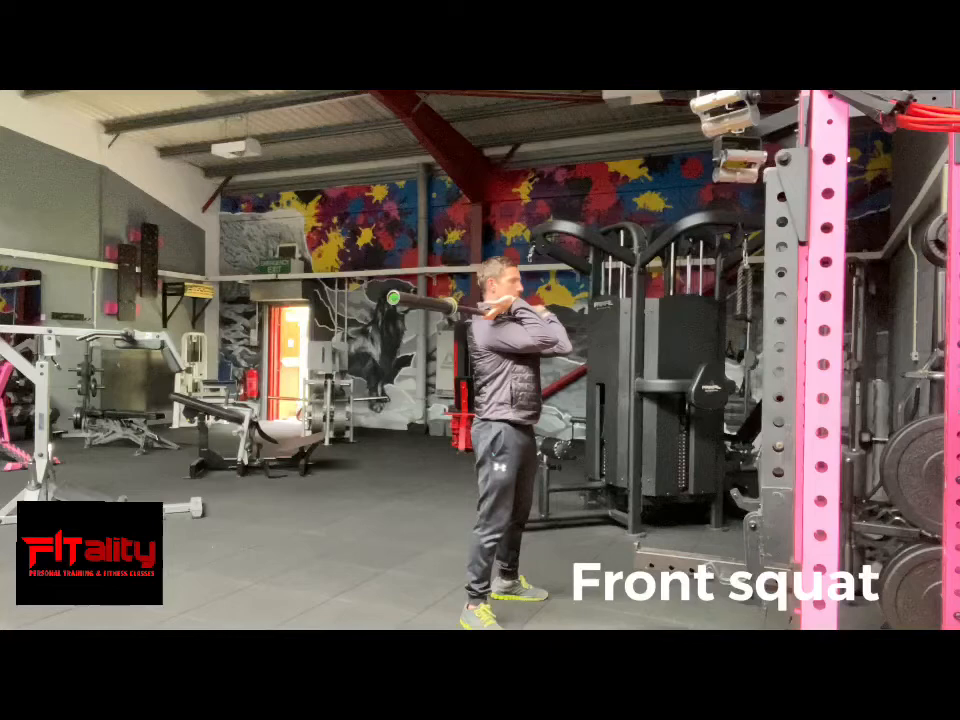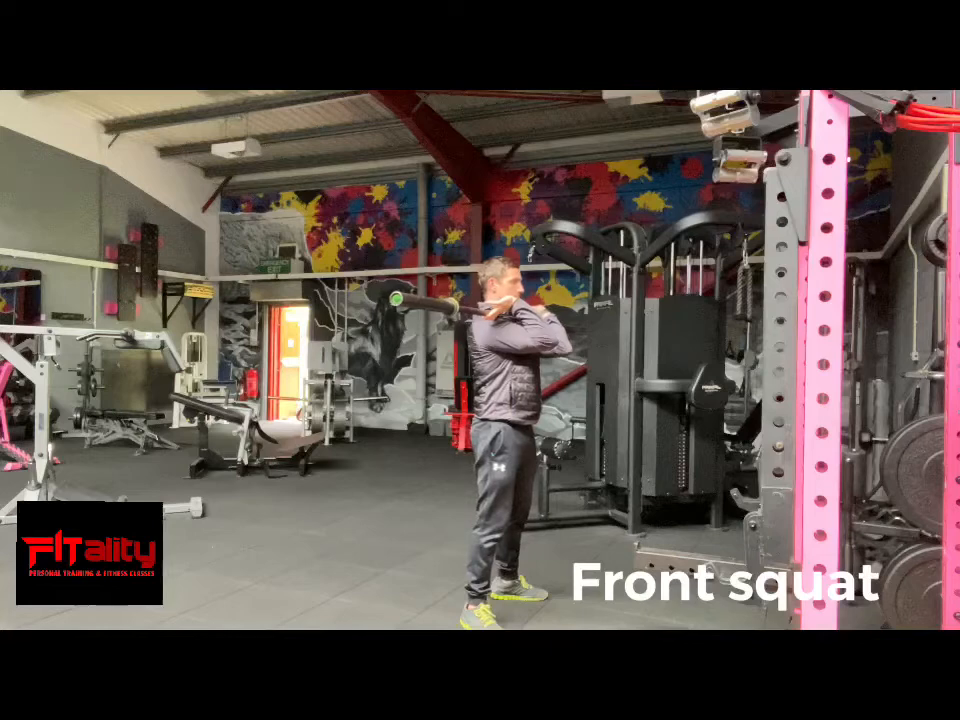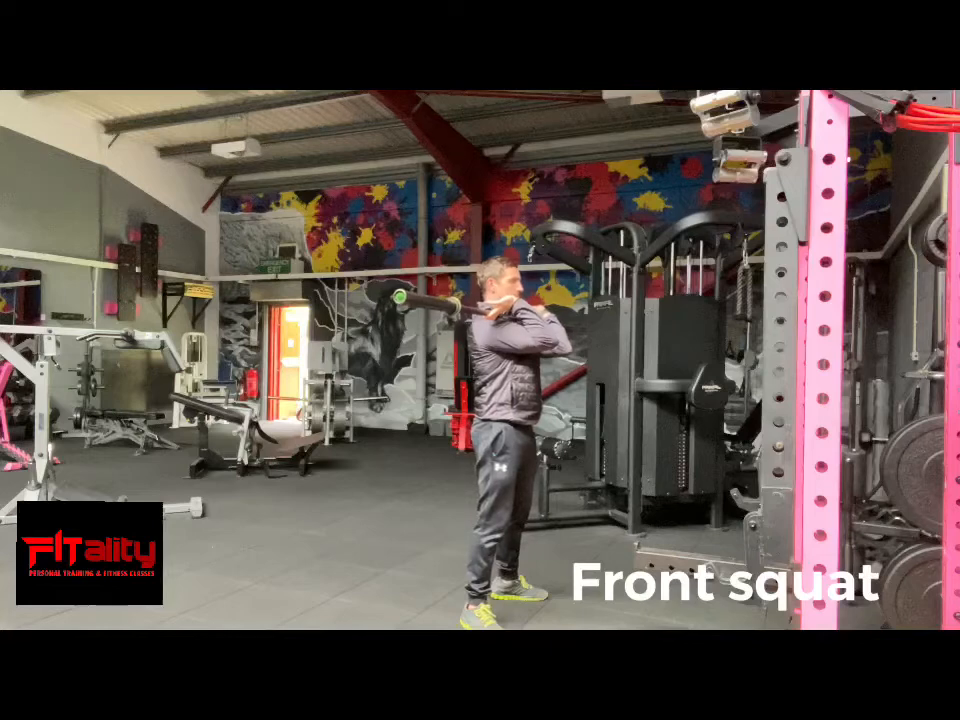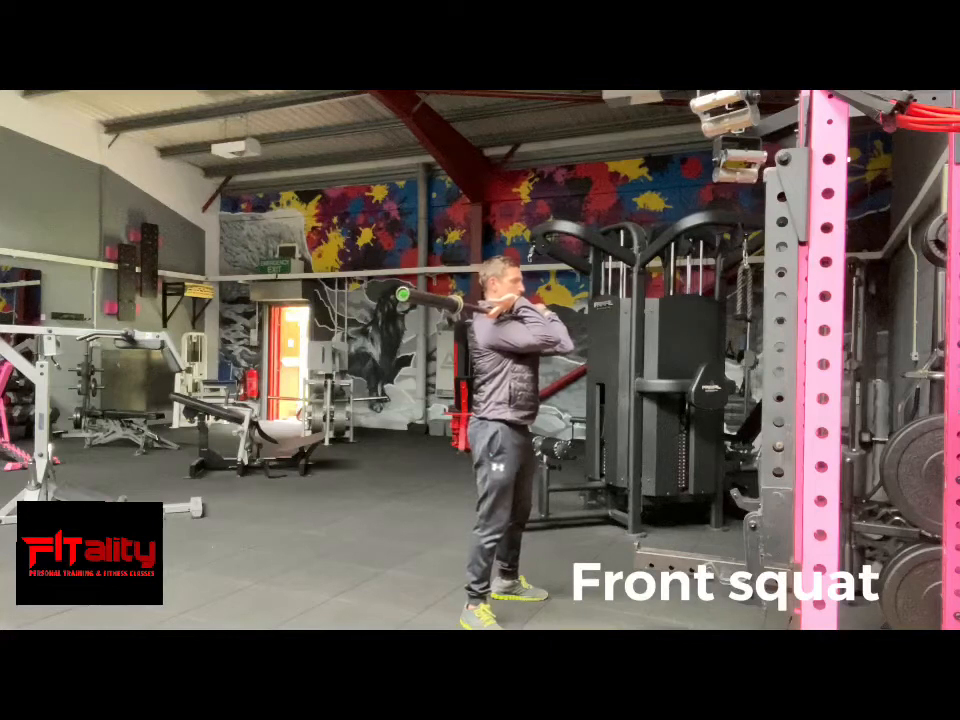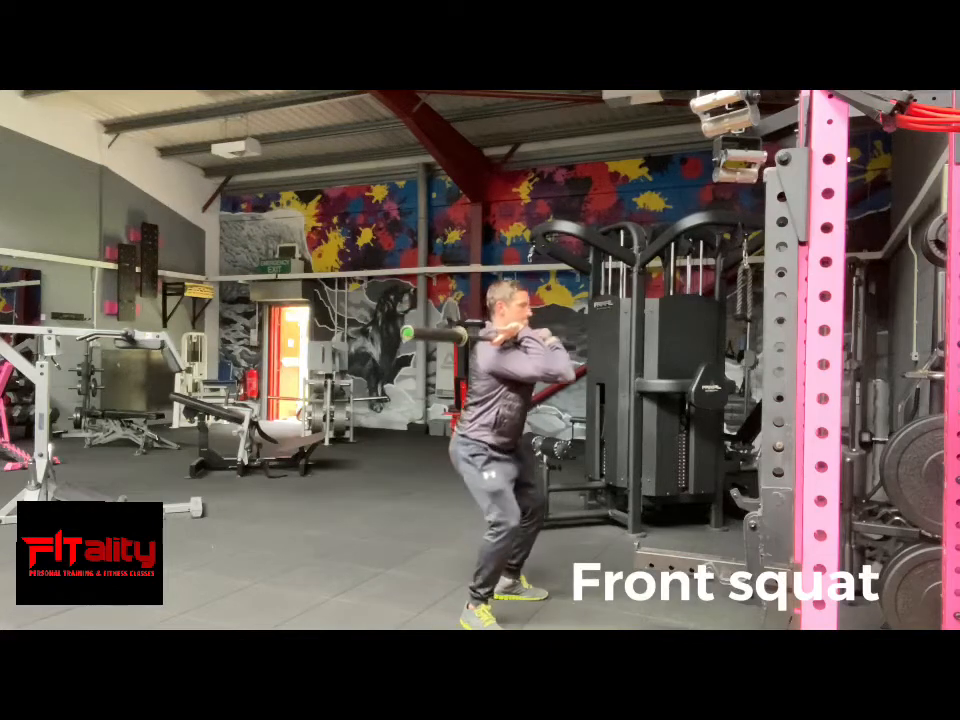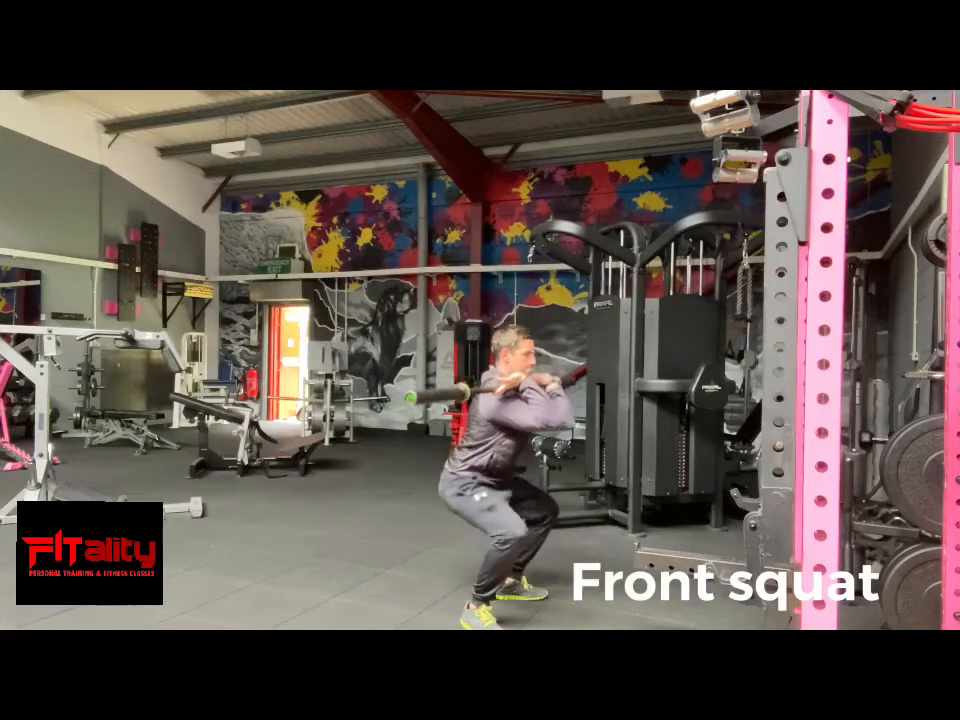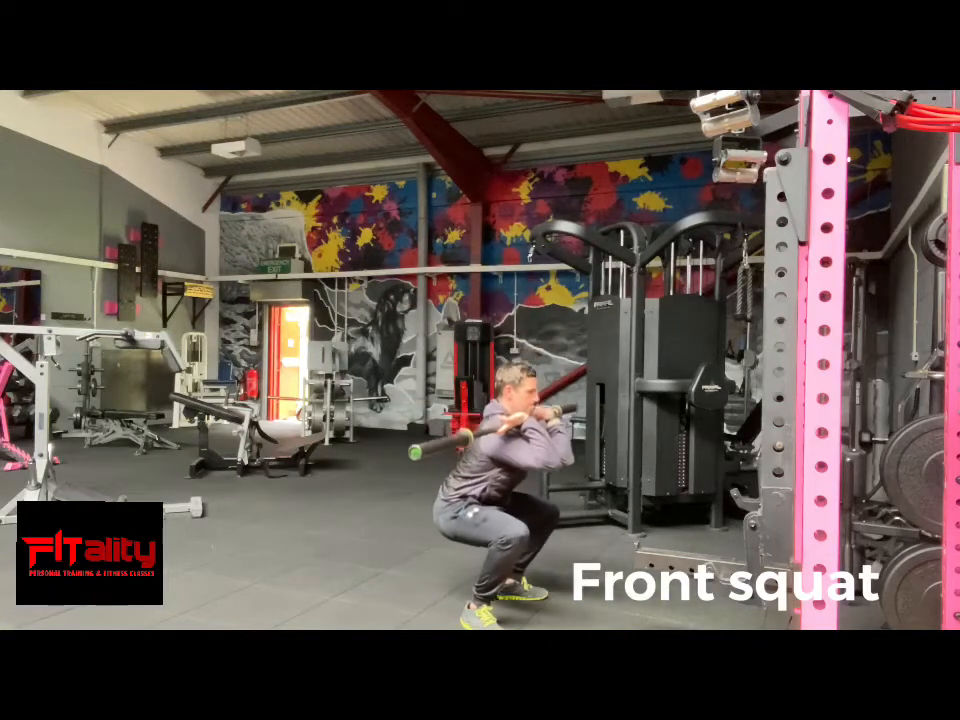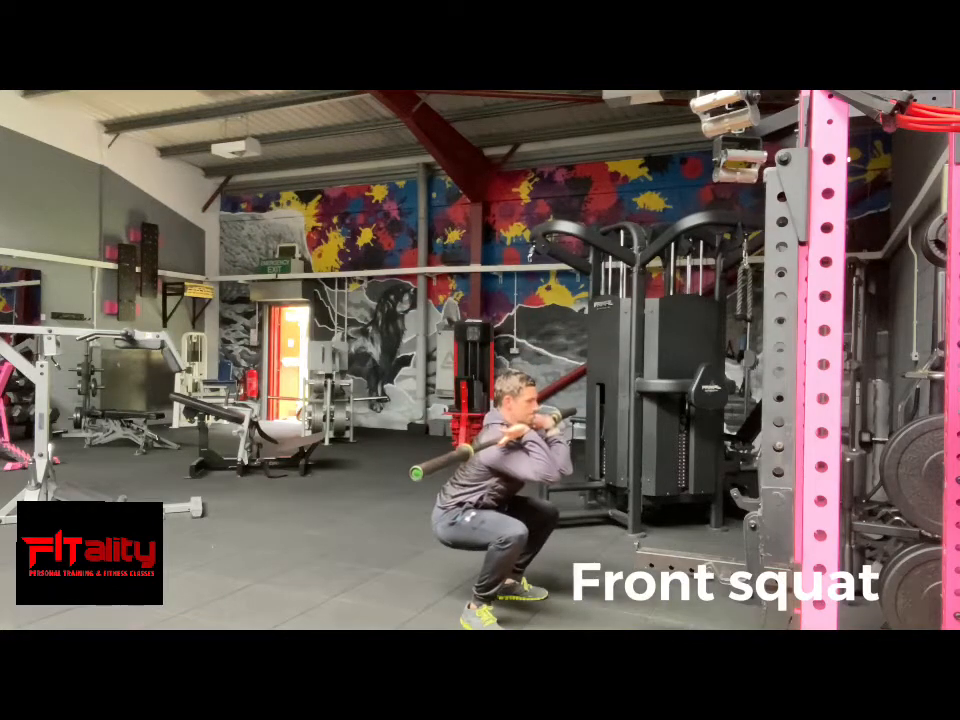
dt=0.4s
person 1, frame 1
left shoulder: (515, 321)
right shoulder: (488, 324)
left elbow: (562, 345)
right elbow: (543, 342)
left wrist: (542, 313)
right wrist: (519, 306)
left hip: (522, 430)
right hip: (499, 431)
left knee: (517, 514)
right knee: (493, 520)
left ankle: (507, 580)
right ankle: (475, 604)
person 1, frame 2
left shoulder: (515, 323)
right shoulder: (488, 326)
left elbow: (562, 346)
right elbow: (543, 342)
left wrist: (542, 314)
right wrist: (521, 307)
left hip: (521, 430)
right hip: (498, 432)
left knee: (516, 514)
right knee: (492, 519)
left ankle: (507, 580)
right ankle: (475, 604)
person 1, frame 3
left shoulder: (515, 321)
right shoulder: (488, 325)
left elbow: (562, 346)
right elbow: (544, 342)
left wrist: (540, 314)
right wrist: (521, 307)
left hip: (522, 430)
right hip: (500, 431)
left knee: (516, 514)
right knee: (493, 520)
left ankle: (507, 580)
right ankle: (475, 604)
person 1, frame 4
left shoulder: (514, 320)
right shoulder: (490, 323)
left elbow: (564, 344)
right elbow: (545, 340)
left wrist: (543, 312)
right wrist: (522, 305)
left hip: (517, 430)
right hip: (495, 431)
left knee: (517, 511)
right knee: (493, 518)
left ankle: (507, 580)
right ankle: (475, 604)
person 1, frame 5
left shoulder: (518, 345)
right shoulder: (494, 350)
left elbow: (565, 373)
right elbow: (544, 370)
left wrist: (547, 340)
right wrist: (527, 335)
left hip: (504, 448)
right hip: (476, 448)
left knee: (534, 506)
right knee: (506, 521)
left ankle: (510, 579)
right ankle: (476, 606)
person 1, frame 6
left shoulder: (519, 391)
right shoulder: (497, 397)
left elbow: (564, 420)
right elbow: (544, 420)
left wrist: (551, 385)
right wrist: (529, 384)
left hip: (496, 479)
right hip: (464, 483)
left knee: (545, 510)
right knee: (513, 533)
left ankle: (510, 580)
right ankle: (476, 607)
person 1, frame 7
left shoulder: (519, 424)
right shoulder: (498, 433)
left elbow: (564, 458)
right elbow: (547, 461)
left wrist: (552, 420)
right wrist: (531, 422)
left hip: (487, 502)
right hip: (456, 510)
left knee: (547, 514)
right knee: (514, 533)
left ankle: (510, 581)
right ankle: (476, 608)
person 1, frame 8
left shoulder: (518, 432)
right shoulder: (497, 442)
left elbow: (562, 468)
right elbow: (546, 474)
left wrist: (551, 429)
right wrist: (530, 434)
left hip: (485, 507)
right hip: (453, 516)
left knee: (546, 514)
right knee: (513, 533)
left ankle: (510, 580)
right ankle: (477, 607)
